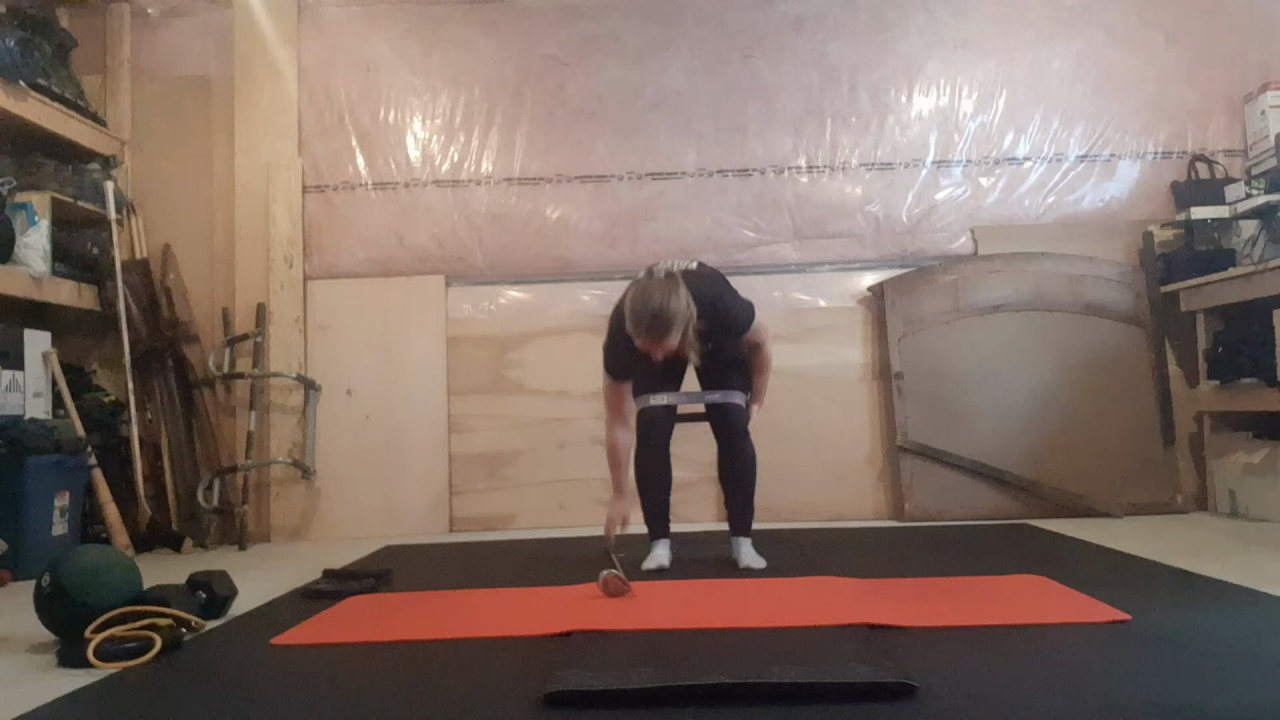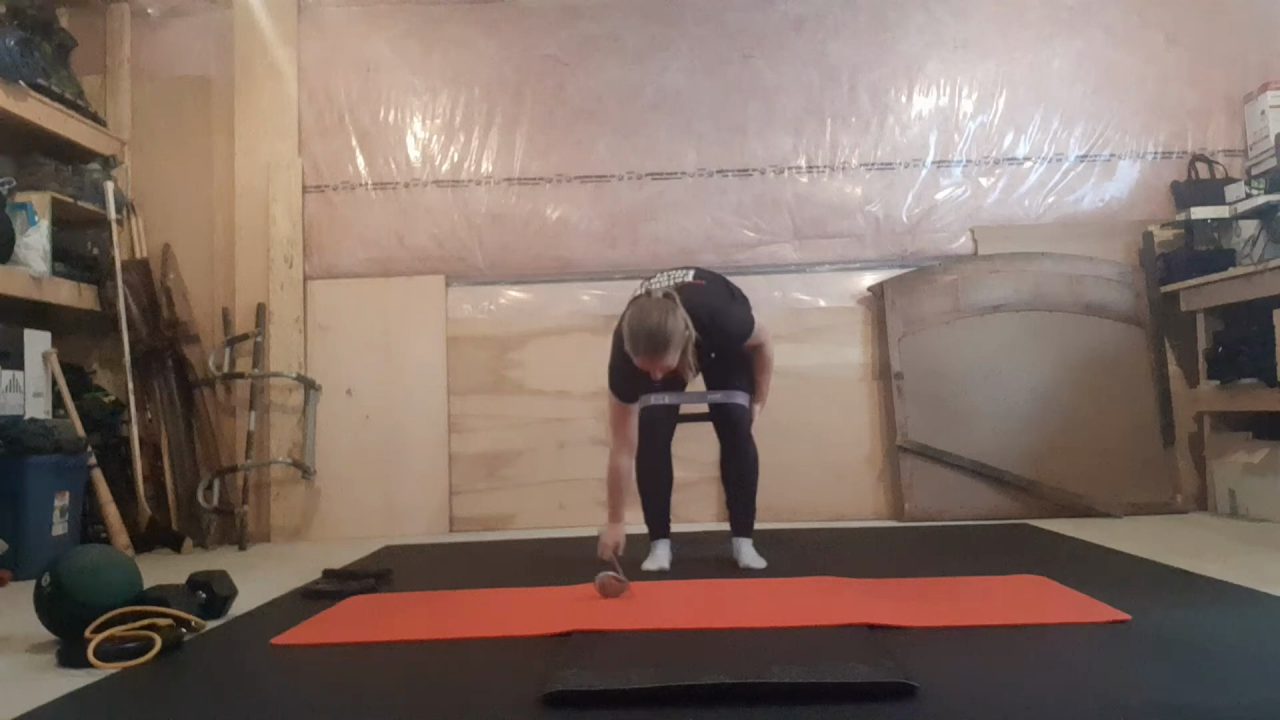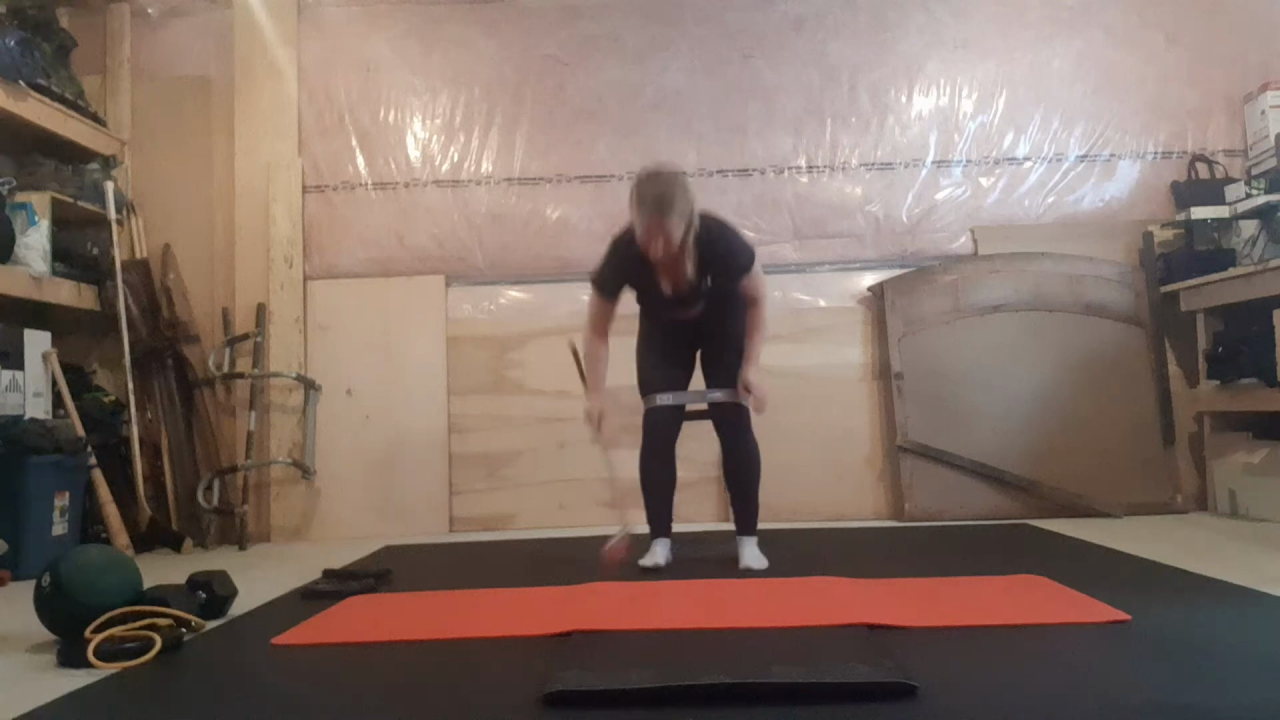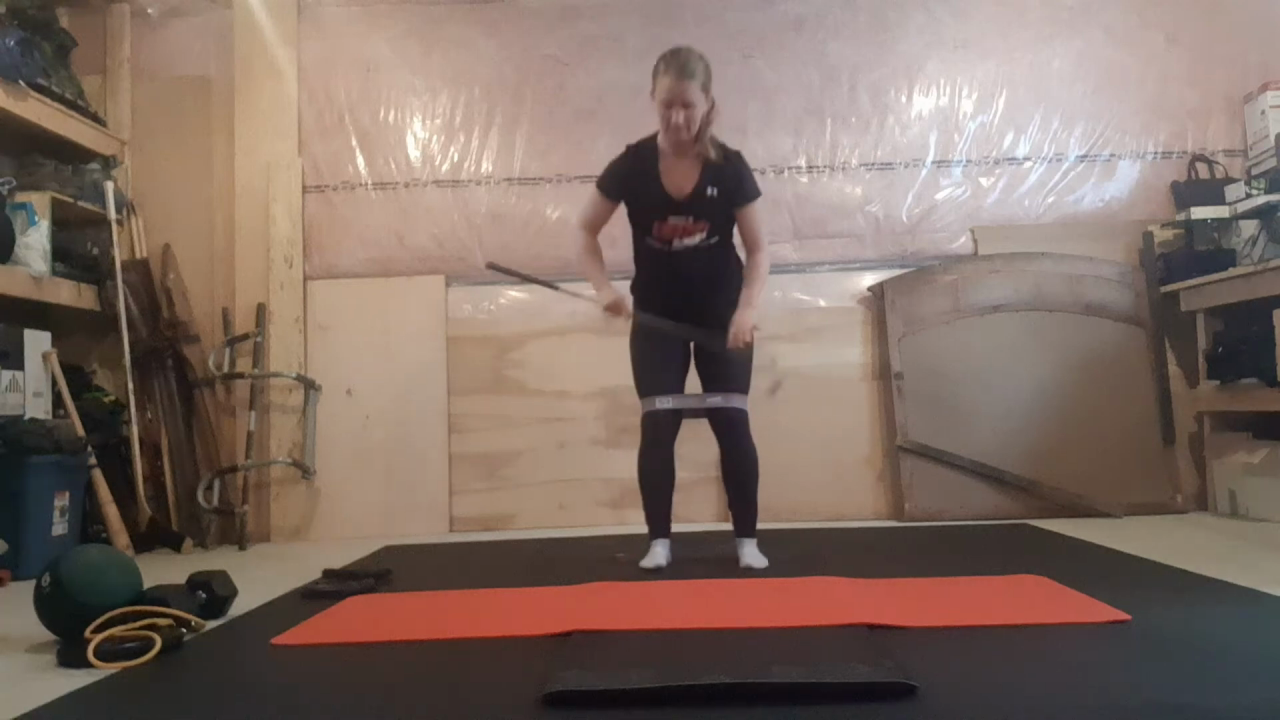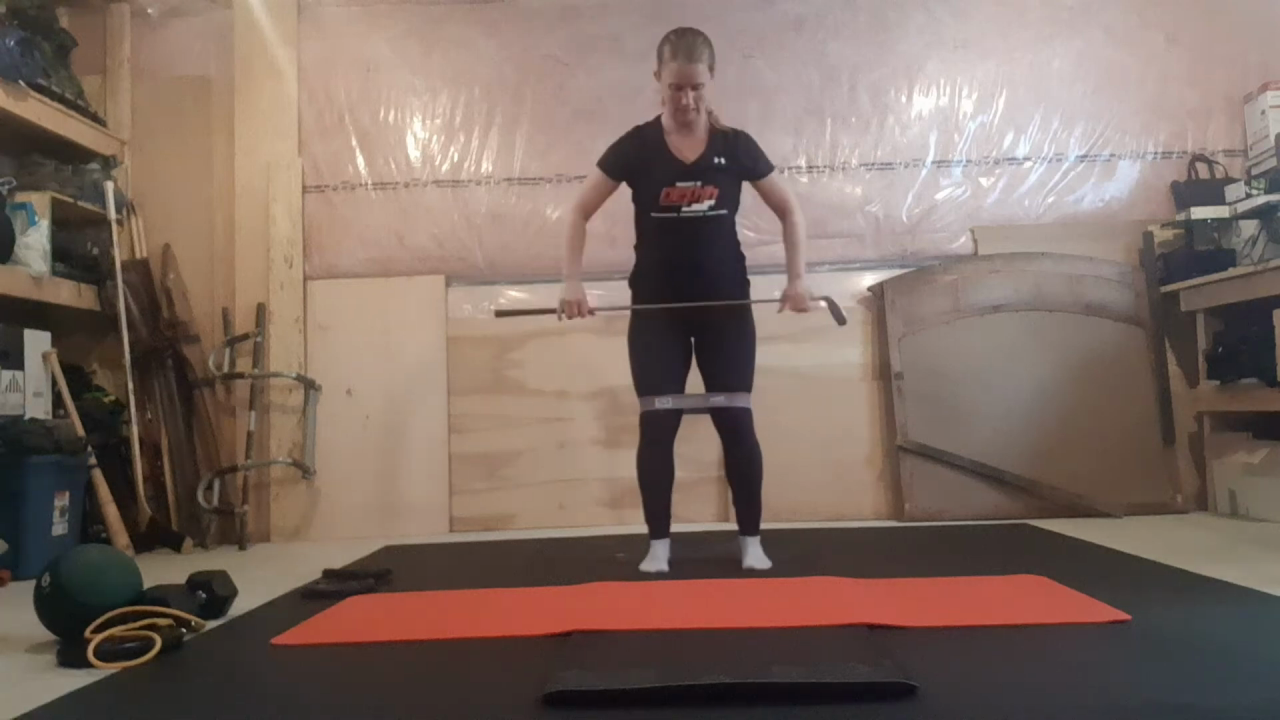
dt=0.3s
person 1, frame 1
left shoulder: (720, 305)
right shoulder: (622, 333)
left elbow: (761, 342)
right elbow: (619, 426)
left wrist: (756, 401)
right wrist: (620, 496)
left hip: (719, 339)
right hip: (650, 331)
left knee: (731, 424)
right knee: (652, 429)
left ankle: (742, 540)
right ankle: (660, 542)
person 1, frame 2
left shoulder: (721, 317)
right shoulder: (627, 350)
left elbow: (762, 344)
right elbow: (623, 448)
left wrist: (759, 400)
right wrist: (615, 520)
left hip: (722, 345)
left knee: (735, 424)
right knee: (652, 430)
left ankle: (743, 541)
right ankle: (660, 543)
person 1, frame 3
left shoulder: (721, 242)
right shoulder: (622, 255)
left elbow: (756, 299)
right elbow: (597, 329)
left wrist: (751, 367)
right wrist: (595, 394)
left hip: (725, 328)
right hip: (663, 335)
left knee: (733, 421)
right knee: (659, 425)
left ankle: (747, 540)
right ankle: (660, 540)
person 1, frame 4
left shoulder: (729, 167)
right shoulder: (631, 165)
left elbow: (757, 249)
right elbow: (587, 231)
left wrist: (746, 310)
right wrist: (603, 286)
left hip: (721, 314)
right hip: (656, 317)
left knee: (731, 423)
right knee: (658, 427)
left ankle: (747, 540)
right ankle: (659, 542)
person 1, frame 5
left shoulder: (736, 145)
right shoulder: (636, 145)
left elbow: (788, 211)
right elbow: (581, 211)
left wrist: (795, 277)
right wrist: (571, 281)
left hip: (725, 306)
right hip: (657, 309)
left knee: (736, 422)
right knee: (658, 425)
left ankle: (751, 539)
right ankle: (659, 542)
